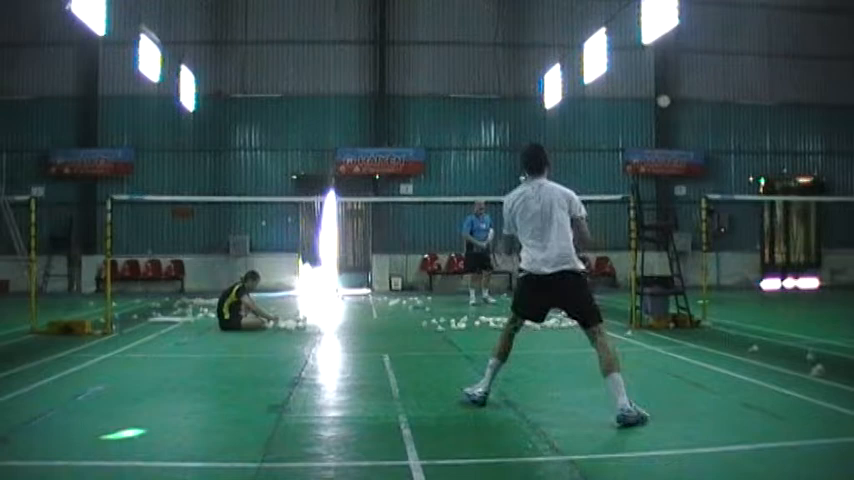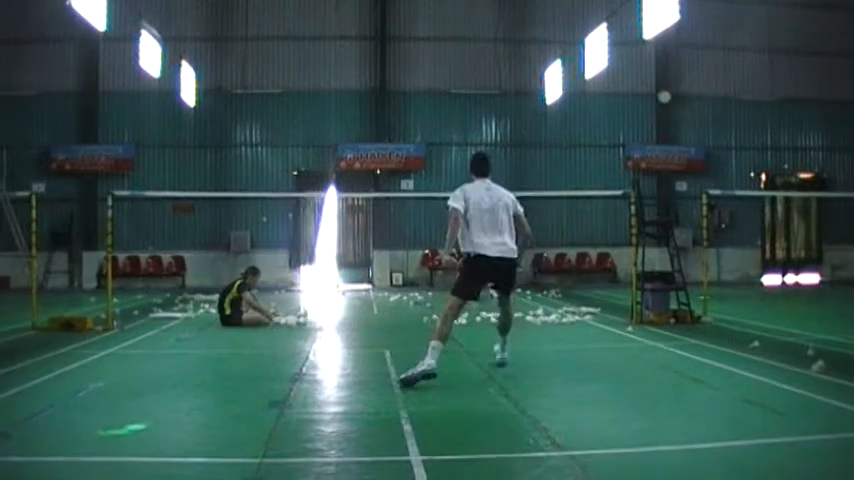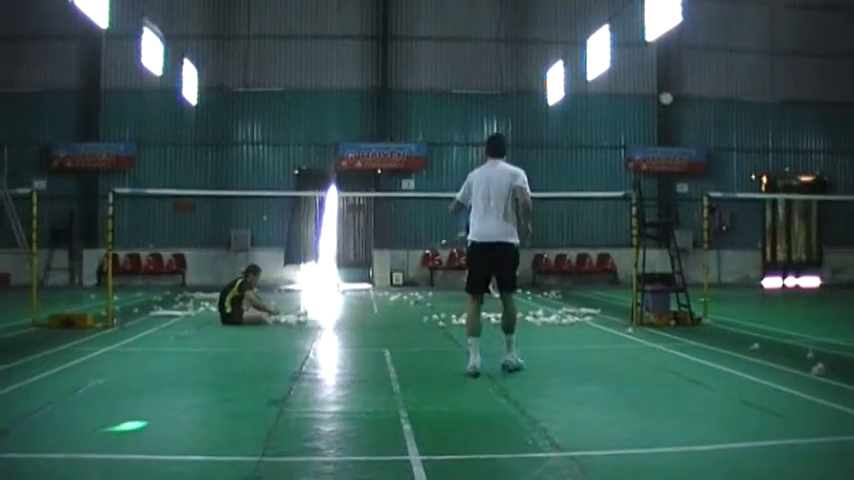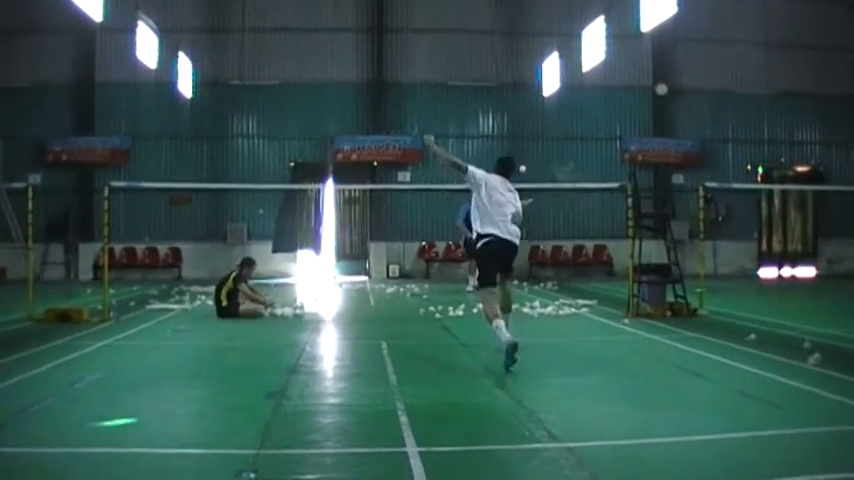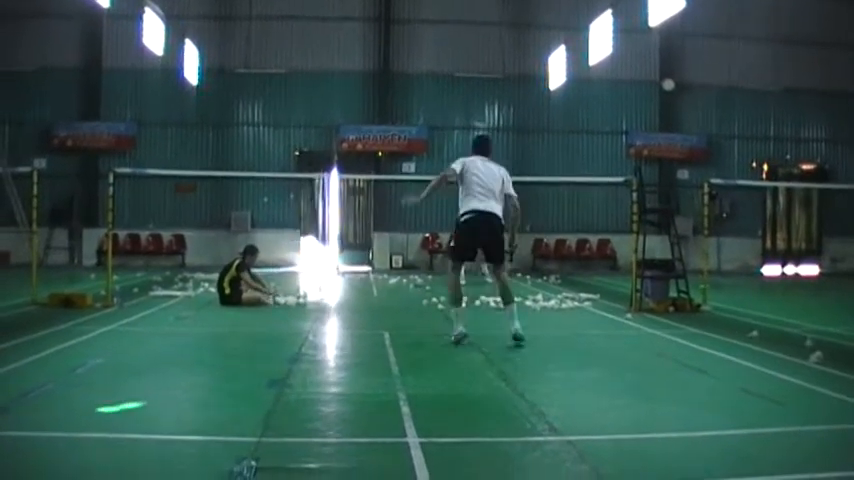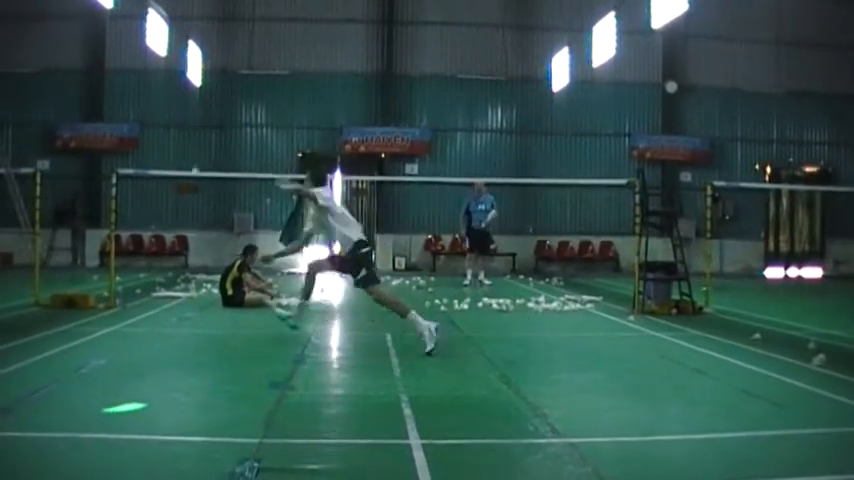
dt=0.7s
person 1, frame 1
left shoulder: (512, 200)
right shoulder: (566, 195)
left elbow: (505, 238)
right elbow: (585, 239)
left hip: (532, 274)
right hip: (568, 272)
left knee: (512, 326)
right knee: (597, 334)
left ankle: (484, 388)
right ankle: (623, 406)
person 1, frame 2
left shoulder: (463, 192)
right shoulder: (507, 195)
left elbow: (454, 218)
right elbow: (526, 231)
left wrist: (446, 250)
right wrist: (517, 250)
left hip: (477, 256)
right hip: (508, 257)
left knee: (451, 310)
right knee: (504, 299)
left ankle: (429, 363)
right ankle: (502, 352)
person 1, frame 3
left shoulder: (474, 175)
right shoulder: (515, 173)
left elbow: (454, 208)
right elbow: (525, 201)
right wrist: (526, 223)
left hip: (477, 242)
right hip: (505, 241)
left knee: (475, 301)
right knee: (507, 298)
left ankle: (474, 360)
right ankle: (510, 356)
person 1, frame 4
left shoulder: (483, 178)
right shoulder: (514, 194)
left elbow: (455, 163)
left wrist: (432, 145)
left hip: (489, 239)
right hip: (511, 242)
left knee: (487, 295)
right knee: (503, 282)
left ankle: (507, 338)
right ankle: (505, 333)
person 1, frame 5
left shoulder: (464, 162)
right shoulder: (501, 171)
left elbow: (444, 176)
right elbow: (514, 205)
left wrist: (420, 198)
right wrist: (513, 234)
left hip: (469, 219)
right hip: (494, 221)
left knee: (454, 272)
right knee: (500, 274)
left ankle: (459, 327)
right ankle: (515, 326)
person 1, frame 6
left shoulder: (322, 194)
right shoulder: (315, 214)
left elbow: (304, 192)
right elbow: (302, 242)
right wrist: (274, 255)
left hip: (357, 249)
right hip: (346, 252)
left knee: (377, 294)
right knee: (313, 268)
left ankle: (425, 328)
right ankle: (298, 312)
